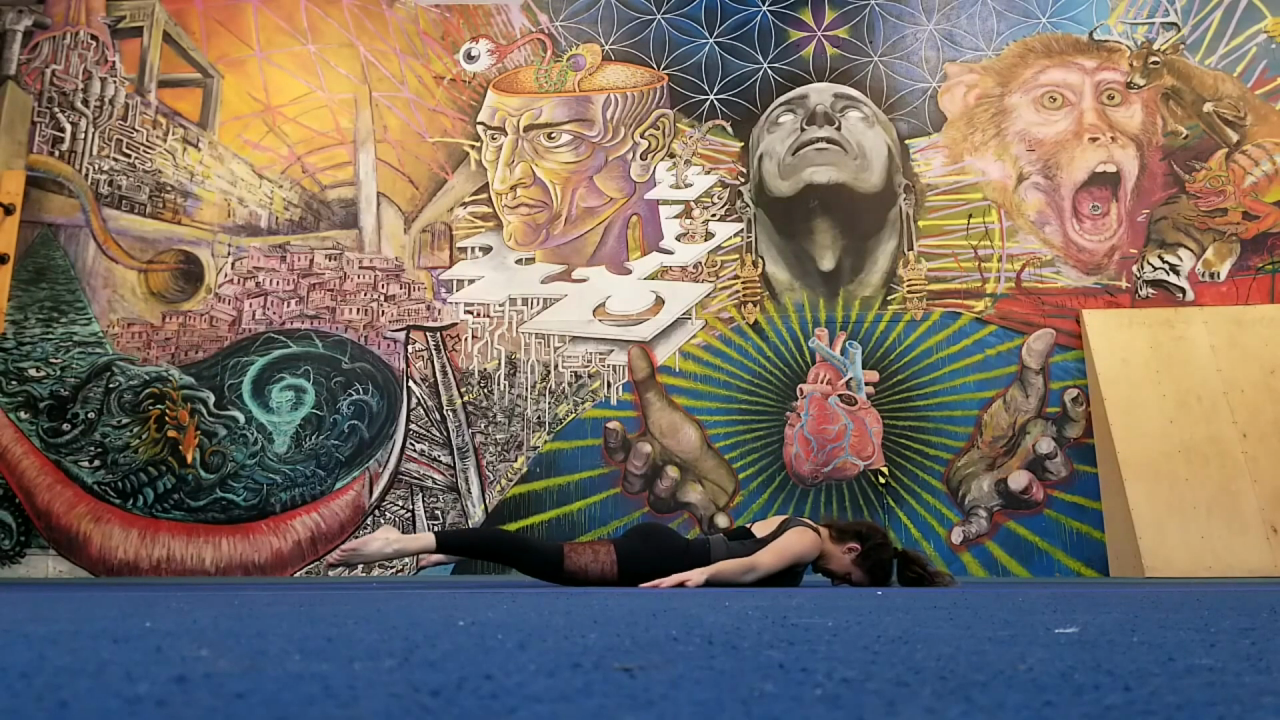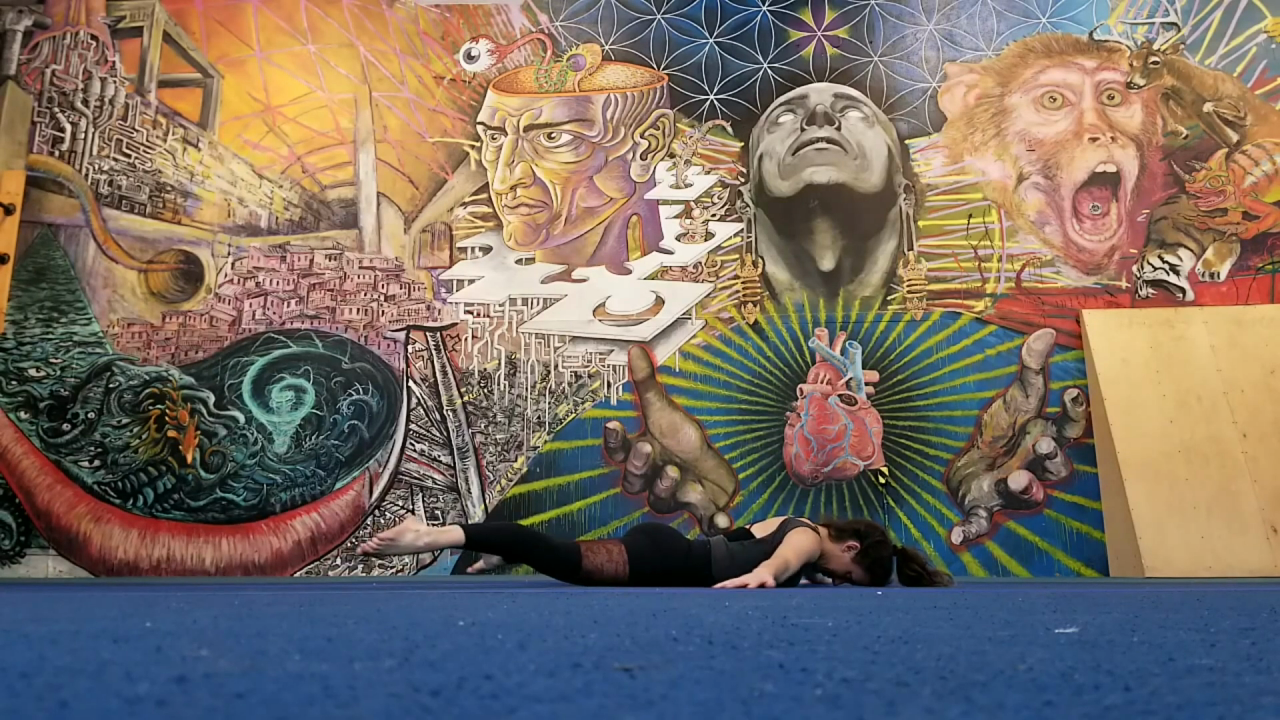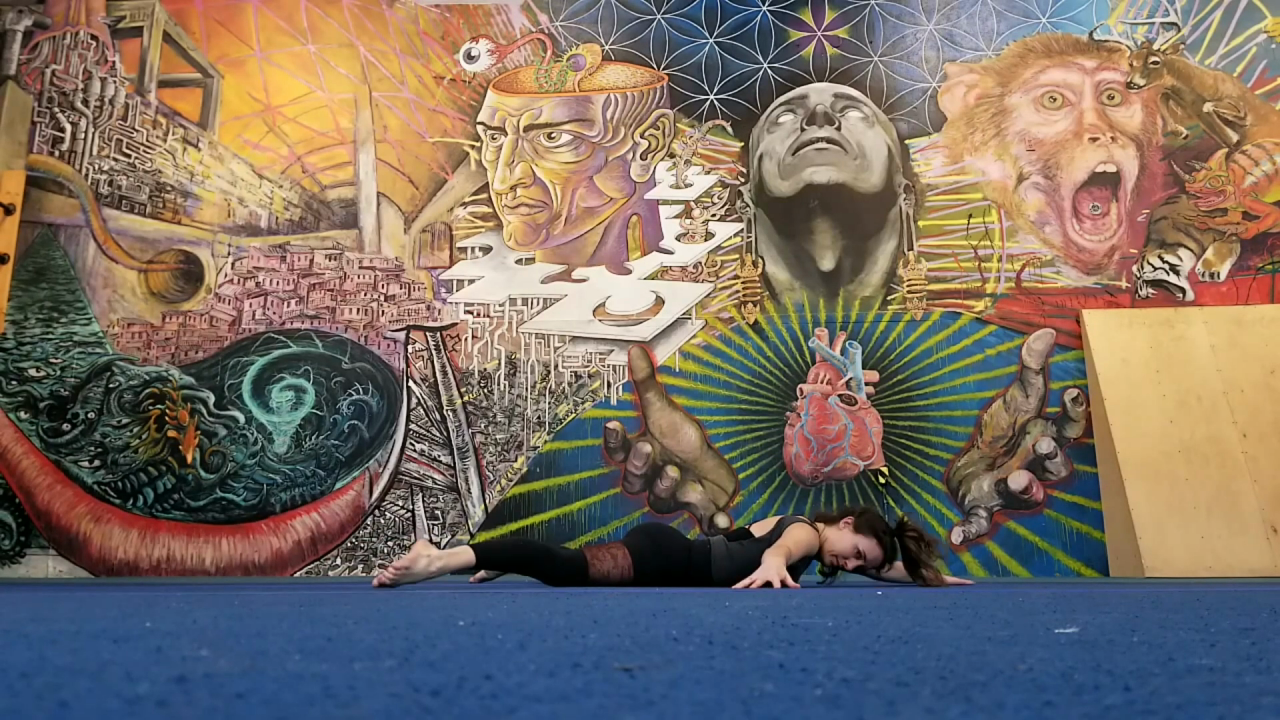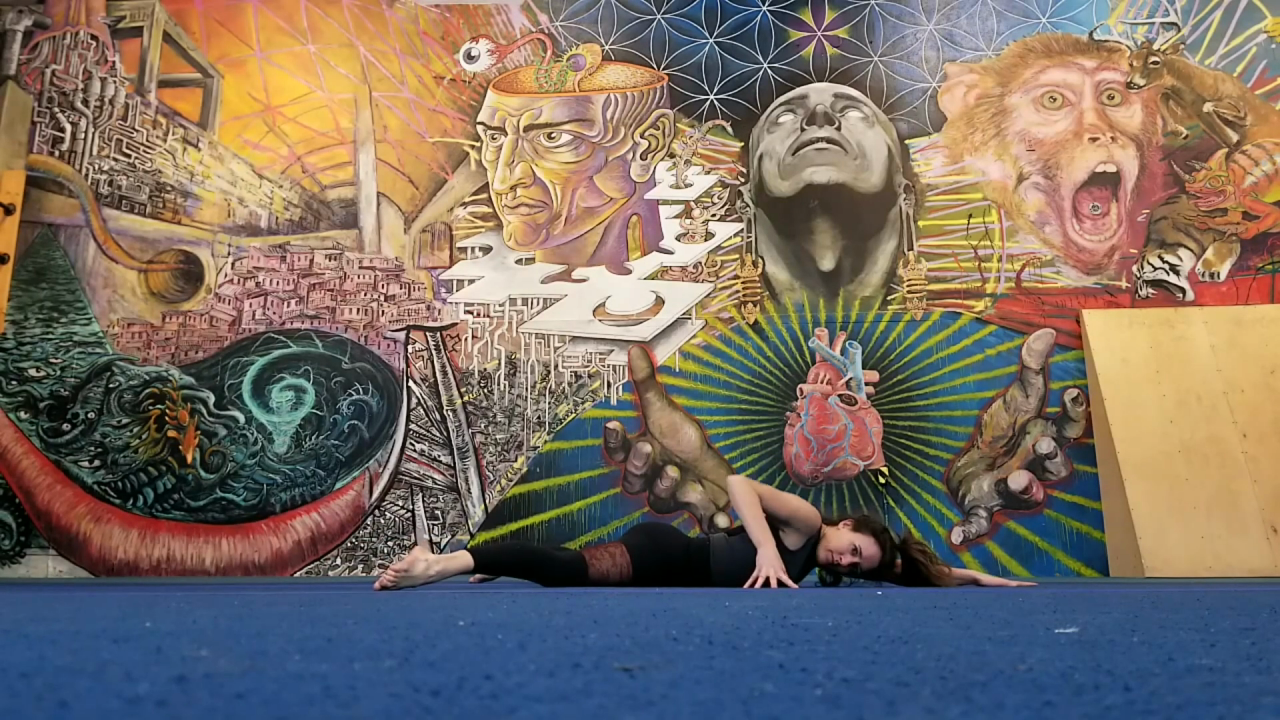
dt=0.3s
person 1, frame 1
left shoulder: (792, 525)
right shoulder: (810, 539)
right elbow: (755, 566)
right wrist: (705, 575)
left hip: (663, 549)
right hip: (659, 558)
right knee: (541, 559)
left ankle: (459, 550)
right ankle: (407, 543)
person 1, frame 2
left shoulder: (793, 523)
right shoulder: (811, 537)
right elbow: (781, 562)
left wrist: (810, 577)
right wrist: (761, 574)
left hip: (670, 553)
right hip: (664, 561)
right knee: (561, 559)
right ankle: (436, 535)
person 1, frame 3
left shoulder: (825, 546)
right shoulder: (808, 531)
left elbow: (888, 563)
right elbow: (774, 550)
left wrist: (936, 576)
right wrist: (774, 566)
left hip: (669, 563)
right hip: (663, 559)
right knee: (567, 568)
right ankle: (445, 558)
person 1, frame 4
left shoulder: (813, 561)
right shoulder: (805, 522)
left elbow: (911, 569)
right elbow: (739, 484)
left wrist: (974, 577)
right wrist: (767, 551)
left hip: (673, 580)
right hip: (666, 555)
right knee: (569, 568)
right ankle: (444, 563)
